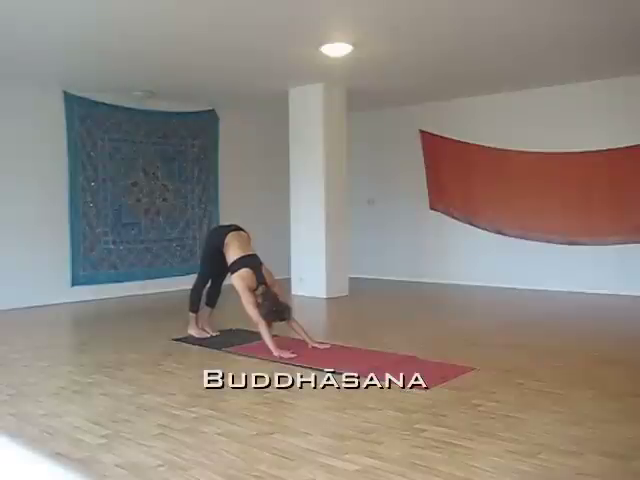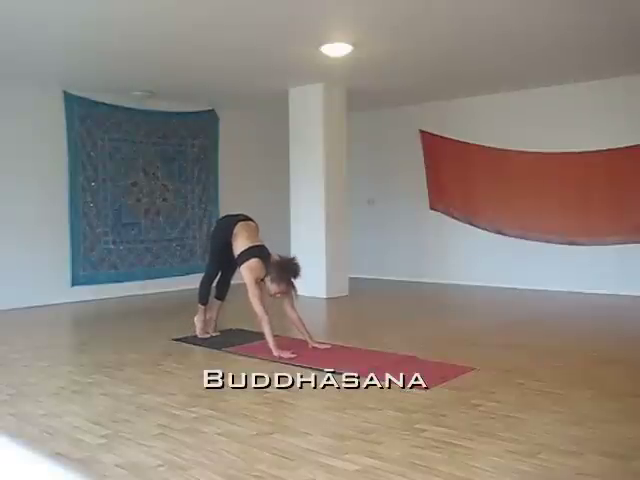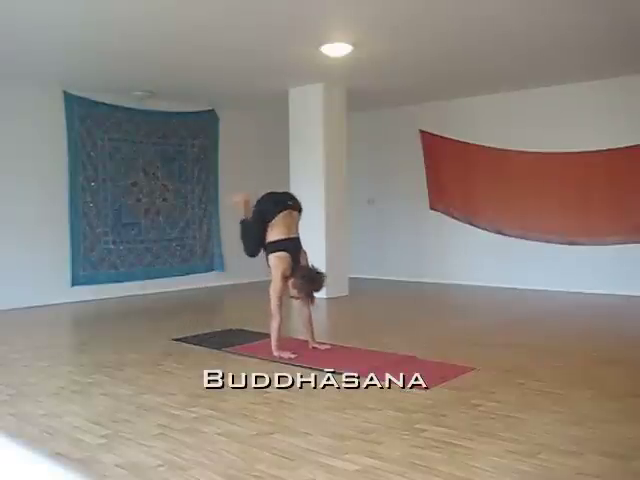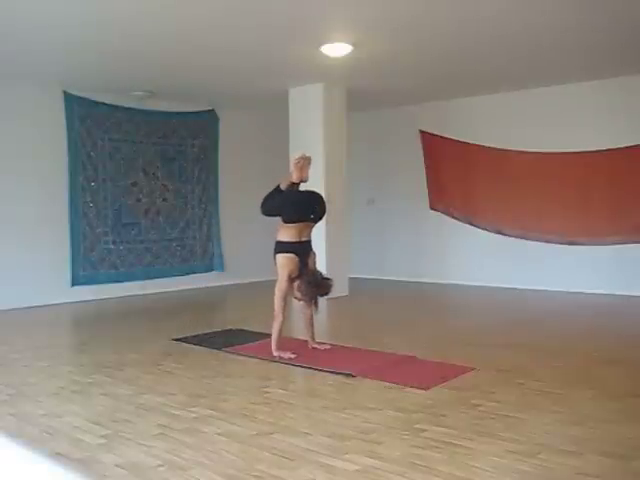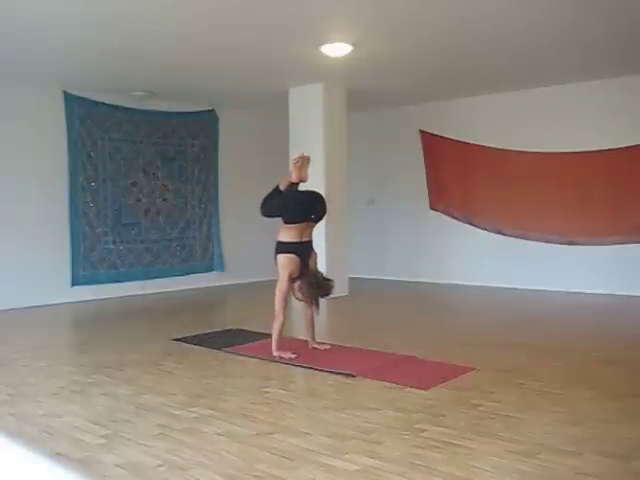
dt=1s
person 1, frame 1
left shoulder: (269, 283)
right shoulder: (244, 283)
left elbow: (288, 317)
right elbow: (259, 322)
left wrist: (310, 341)
right wrist: (275, 350)
right hip: (219, 238)
left knee: (217, 282)
right knee: (203, 280)
left ankle: (204, 321)
right ankle: (192, 325)
person 1, frame 2
left shoulder: (277, 271)
right shoulder: (252, 273)
left elbow: (291, 310)
right elbow: (262, 316)
left wrist: (310, 340)
right wrist: (275, 349)
right hip: (227, 228)
left knee: (227, 275)
right knee: (212, 273)
left ankle: (212, 317)
right ankle: (201, 316)
person 1, frame 3
left shoulder: (302, 267)
right shoulder: (281, 271)
left elbow: (305, 308)
right elbow: (276, 315)
left wrist: (312, 341)
right wrist: (275, 350)
right hip: (266, 207)
right knee: (251, 251)
right ankle: (246, 207)
person 1, frame 4
left shoulder: (308, 272)
right shoulder: (287, 274)
left elbow: (308, 308)
right elbow: (279, 314)
left wrist: (312, 341)
right wrist: (275, 350)
right hip: (294, 208)
person 1, frame 5
left shoulder: (309, 271)
right shoulder: (288, 274)
left elbow: (309, 309)
right elbow: (279, 314)
left wrist: (312, 341)
right wrist: (275, 350)
